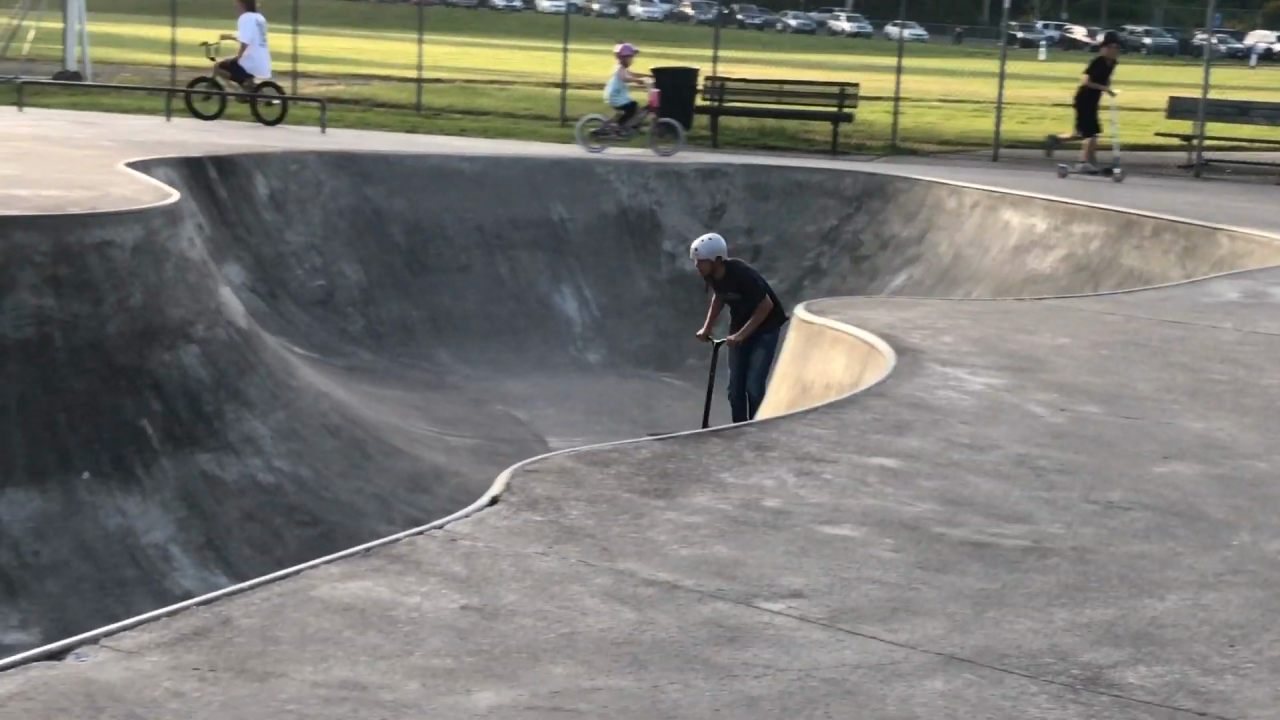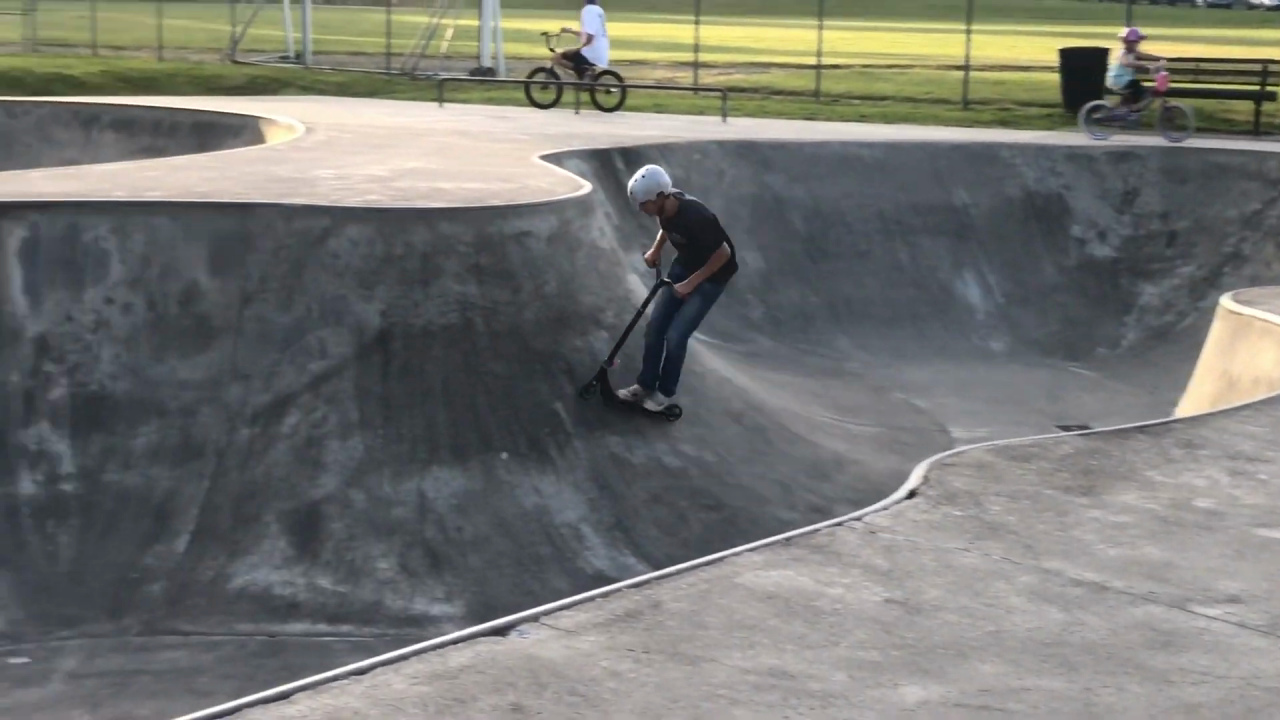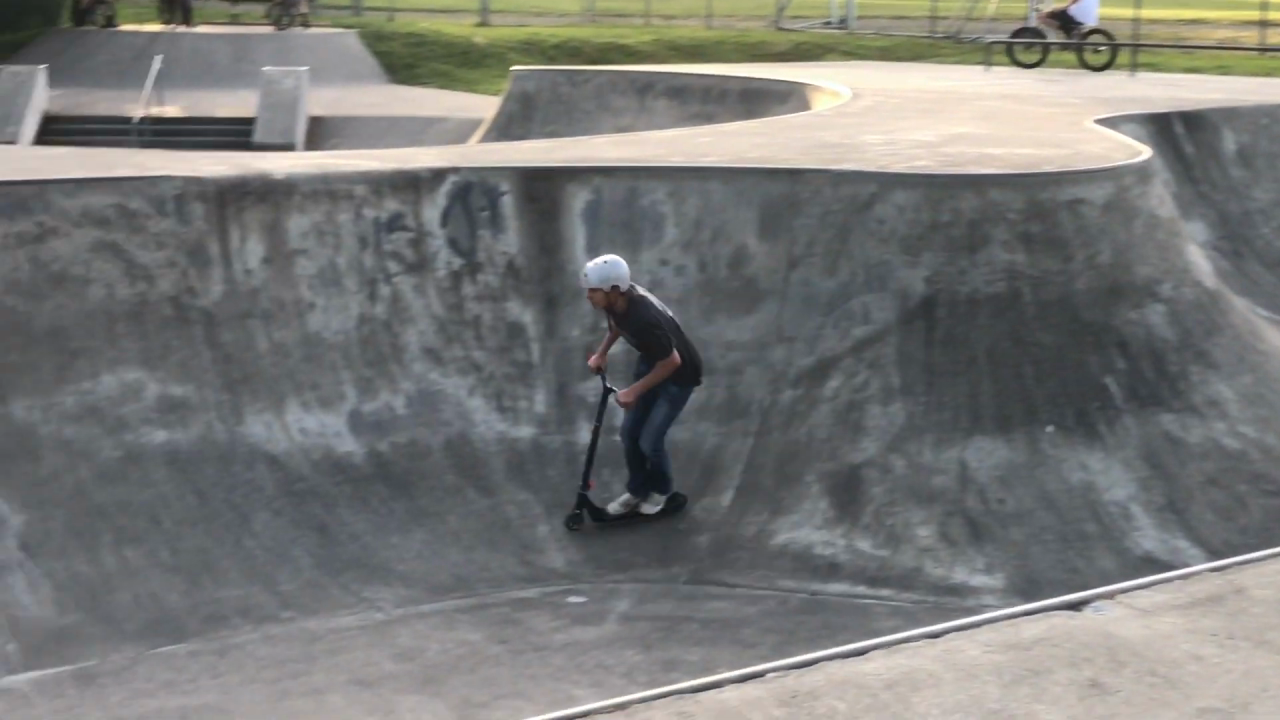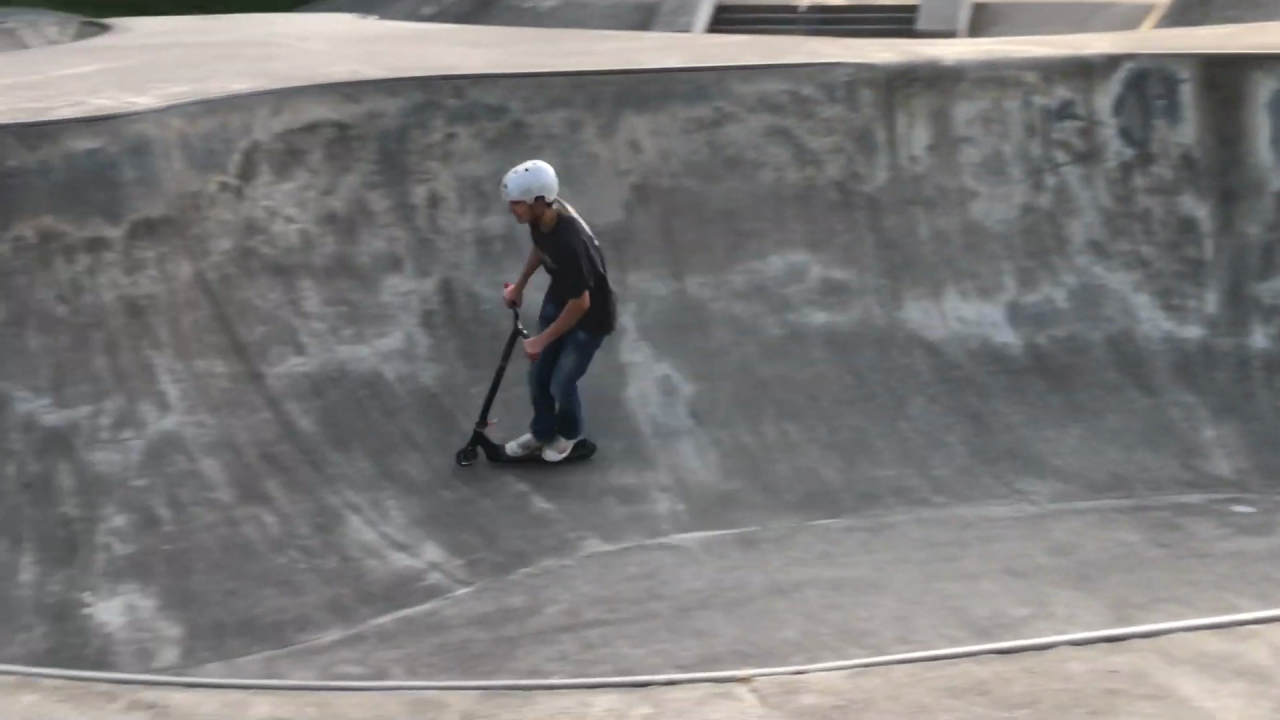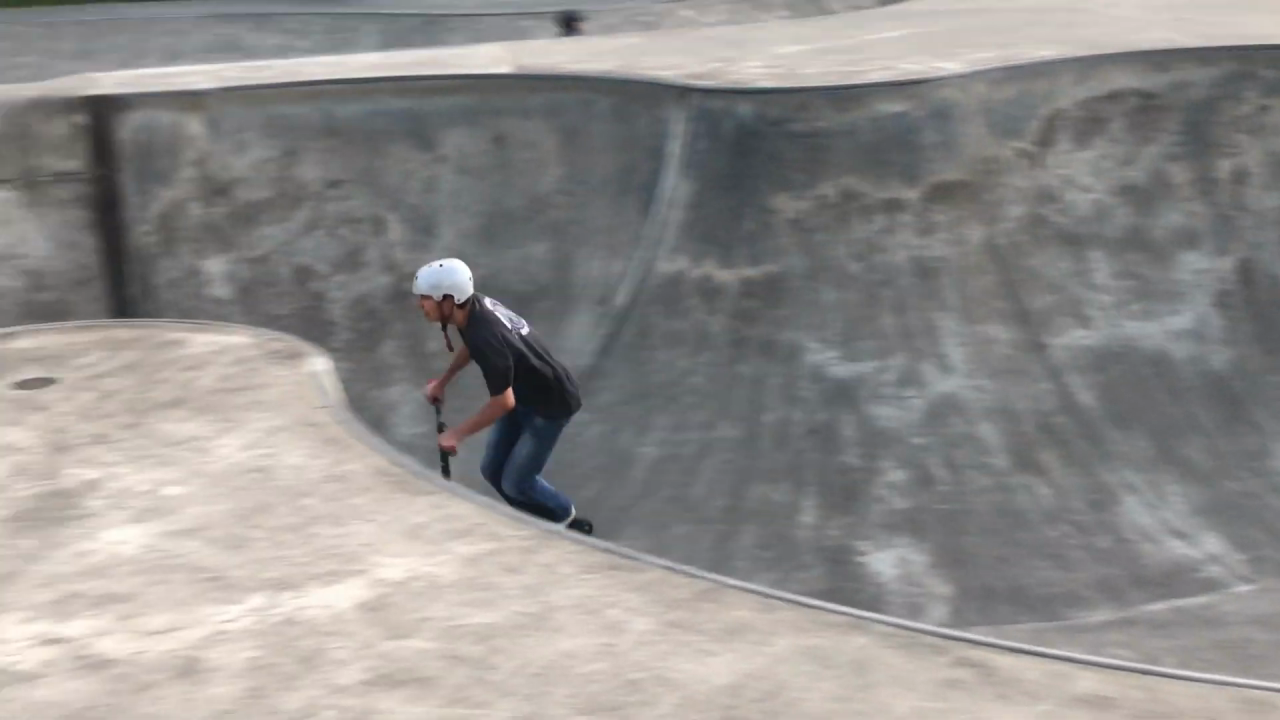
dt=0.5s
person 1, frame 1
left shoulder: (742, 274)
right shoulder: (711, 275)
left elbow: (767, 305)
left wrist: (742, 334)
right wrist: (707, 326)
left hip: (765, 327)
right hip: (741, 325)
left knee: (754, 388)
right knee: (735, 390)
person 1, frame 2
left shoulder: (695, 217)
right shoulder: (666, 208)
left elbow: (723, 253)
left wrist: (691, 283)
right wrist: (656, 248)
left hip: (710, 277)
right hip: (684, 265)
left knee: (676, 336)
right knee: (655, 325)
left ankle: (666, 391)
right ankle: (646, 385)
person 1, frame 3
left shoulder: (644, 320)
right shoulder: (620, 300)
left elbow: (672, 362)
left wrist: (634, 391)
right wrist: (601, 353)
left hip: (677, 375)
right hip: (651, 362)
left knee: (649, 441)
right knee: (629, 432)
left ankle: (659, 490)
right ankle: (636, 490)
person 1, frame 4
left shoulder: (570, 243)
right shoulder: (544, 217)
left elbow: (581, 303)
left wrist: (542, 340)
right wrist: (520, 285)
left hip: (589, 316)
right hip: (558, 300)
left knee: (561, 385)
right knee: (538, 378)
left ankle: (569, 433)
right ankle: (542, 433)
person 1, frame 5
right shoulder: (474, 305)
left elbow: (504, 402)
left wrist: (457, 433)
right wrist: (442, 381)
left knee: (515, 483)
right knee: (491, 470)
left ankle: (561, 514)
